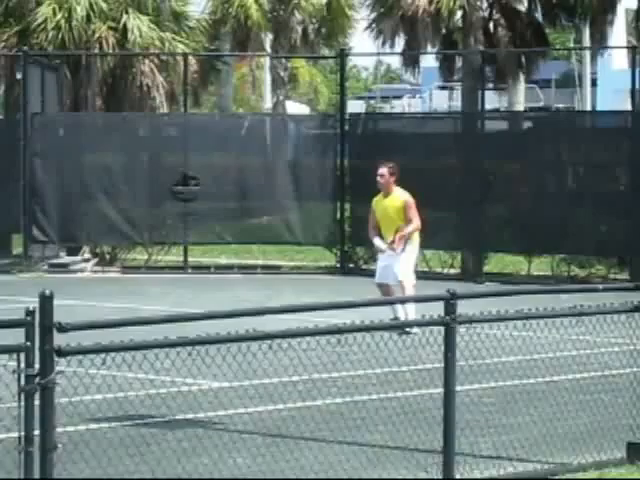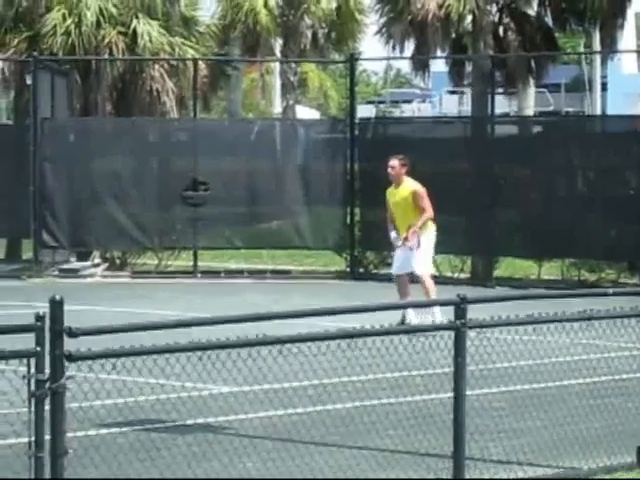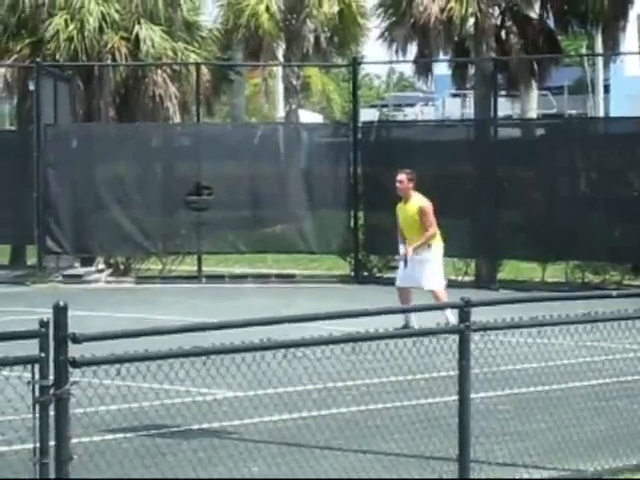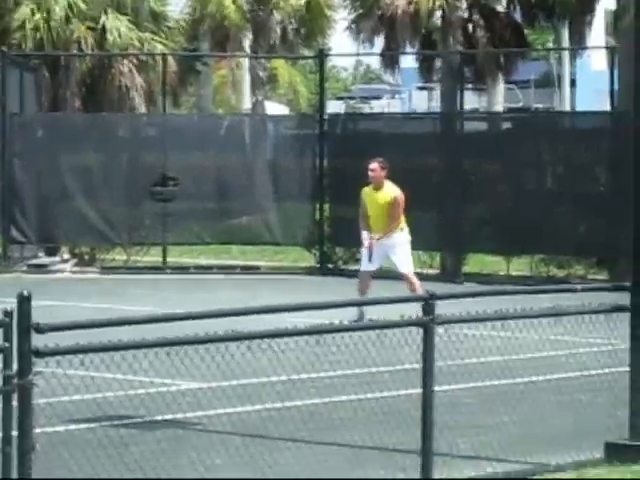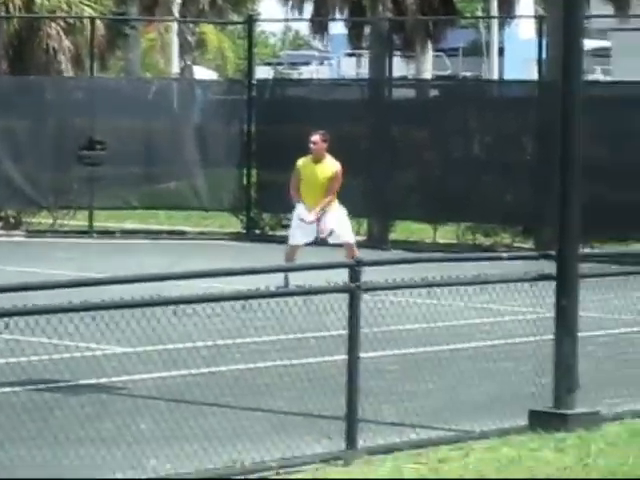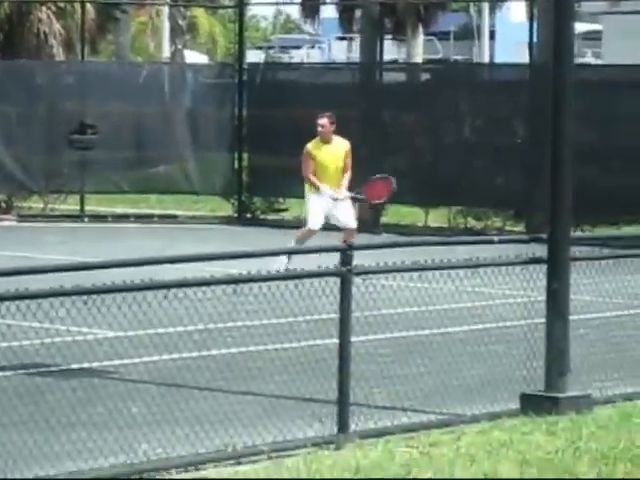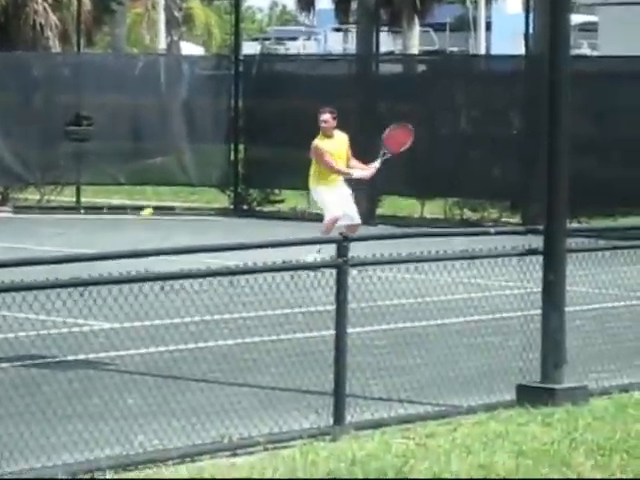
dt=0.2s
person 1, frame 1
left shoulder: (405, 199)
right shoulder: (376, 201)
left elbow: (416, 224)
right elbow: (372, 227)
left wrist: (402, 234)
right wrist: (377, 241)
left hip: (406, 246)
right hip: (388, 248)
left knee: (404, 279)
right knee: (381, 282)
left ankle: (410, 321)
right ankle: (399, 314)
person 1, frame 2
left shoulder: (415, 189)
right shoulder: (389, 192)
left elbow: (429, 213)
right elbow: (390, 218)
left wrist: (415, 228)
right wrist: (393, 233)
left hip: (422, 235)
right hip: (406, 238)
left knee: (422, 273)
right knee: (399, 275)
left ankle: (436, 315)
right ankle: (408, 315)
person 1, frame 3
left shoulder: (422, 204)
right shoulder: (400, 207)
left elbow: (432, 231)
left wrist: (413, 247)
right wrist: (402, 247)
left hip: (429, 250)
right hip: (412, 251)
left knee: (434, 288)
right knee: (401, 286)
left ankle: (451, 322)
right ankle: (410, 321)
person 1, frame 4
left shoulder: (395, 193)
right shoulder: (365, 192)
left elbow: (395, 222)
right elbow: (363, 217)
left wrist: (376, 237)
right wrist: (366, 235)
left hip: (397, 236)
right hip: (373, 237)
left knee: (407, 273)
right knee: (364, 274)
right ankle: (360, 313)
person 1, frame 5
left shoulder: (335, 167)
right shoulder: (301, 164)
left elbow: (331, 195)
right elbow: (293, 189)
left wrist: (317, 213)
right wrist: (301, 207)
left hip: (329, 209)
right hip: (305, 209)
left knee: (349, 242)
right knee: (293, 245)
right ankle: (286, 280)
person 1, frame 6
left shoulder: (345, 145)
right shoulder: (311, 148)
left elbow: (347, 171)
right elbow: (308, 176)
left wrist: (343, 189)
right wrist: (324, 190)
left hip: (337, 192)
right hip: (317, 193)
left knee: (351, 228)
right knee: (312, 228)
right ankle: (288, 255)
person 1, frame 7
left shoulder: (343, 137)
right shoulder: (317, 145)
left elbow: (349, 160)
right elbow: (334, 168)
left wrist: (366, 167)
right wrist: (357, 173)
left hip: (338, 187)
right hip: (322, 187)
left knee: (354, 223)
right knee: (335, 215)
right ankle: (316, 250)
